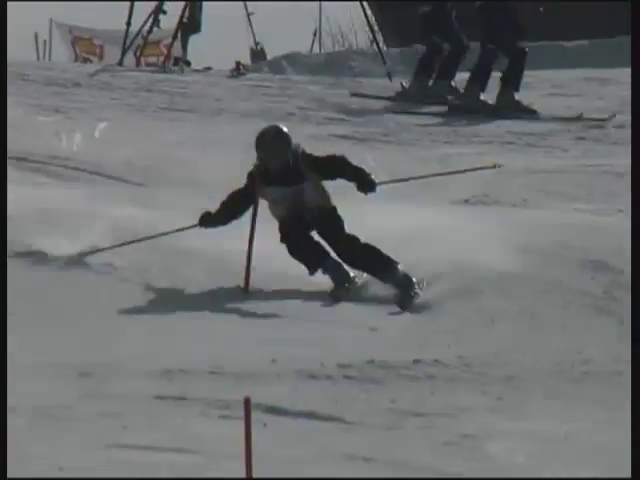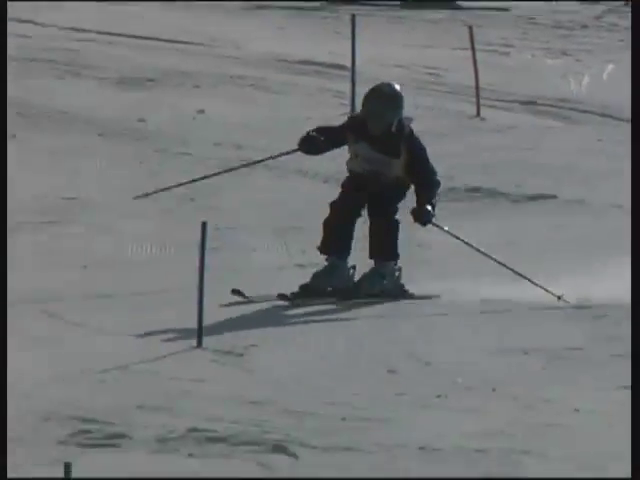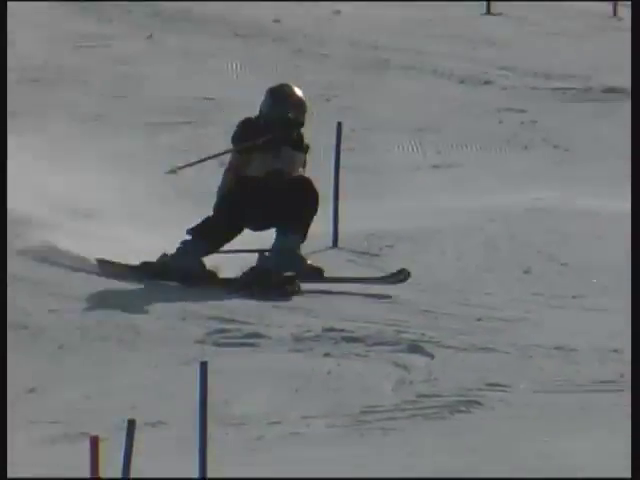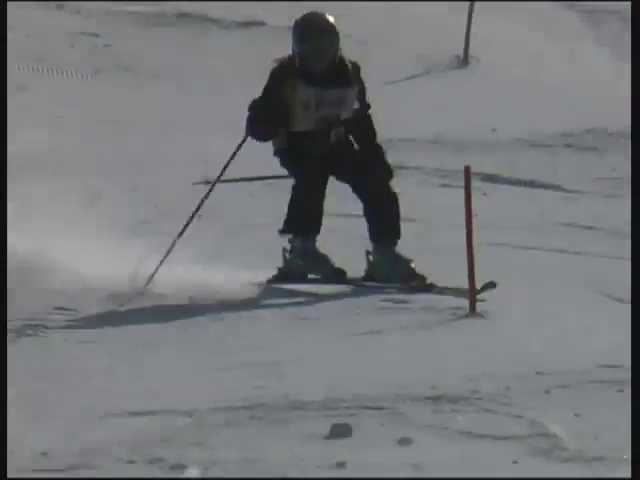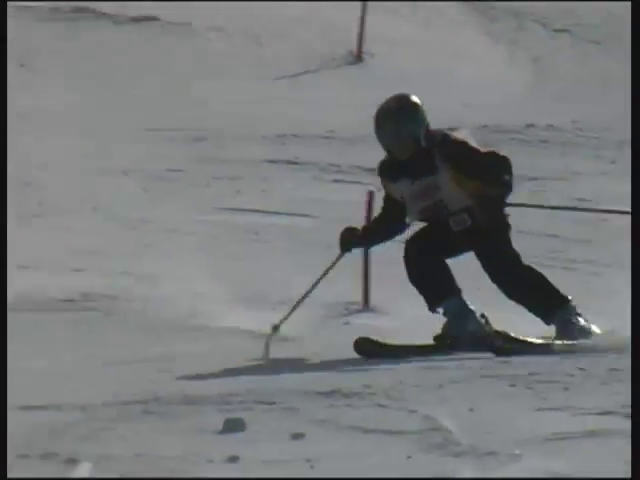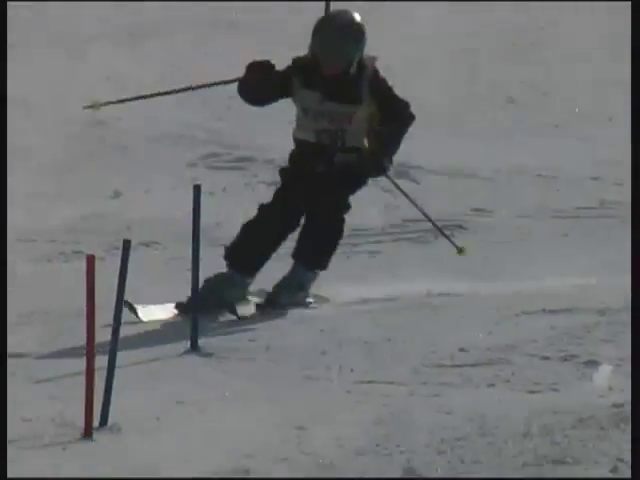
dt=0.7s
person 1, frame 1
left shoulder: (306, 165)
right shoulder: (258, 180)
left elbow: (336, 165)
right elbow: (236, 203)
left wrist: (361, 178)
right wrist: (214, 217)
left hip: (320, 212)
right hip: (292, 219)
left knee: (346, 247)
right knee: (291, 236)
left ankle: (399, 278)
right ankle: (339, 274)
person 1, frame 2
left shoulder: (406, 140)
right shoulder: (356, 128)
left elbow: (425, 174)
right elbow: (327, 137)
left wrist: (425, 203)
right wrist: (312, 140)
left hip: (392, 184)
right hip: (361, 179)
left knee: (382, 214)
right knee: (342, 212)
left ankle: (385, 271)
right ankle: (337, 269)
person 1, frame 3
left shoulder: (298, 146)
right shoulder: (252, 128)
right elbow: (240, 142)
right wrist: (273, 136)
left hip: (272, 206)
right hip: (241, 195)
left knee: (305, 190)
left ankle: (280, 258)
right ankle: (183, 258)
person 1, frame 4
left shoulder: (347, 73)
right shoulder: (285, 76)
left elbow: (360, 120)
right elbow: (262, 127)
left wrist: (375, 155)
right wrist: (262, 116)
left hip: (334, 142)
right hip: (296, 145)
left knee: (375, 184)
right knee: (312, 180)
left ankle: (385, 257)
right ankle: (301, 252)
person 1, frame 5
left shoulder: (448, 149)
right shoulder: (391, 173)
left elbow: (498, 165)
right elbow: (390, 222)
left wrist: (497, 192)
right wrist: (360, 237)
left hip: (478, 221)
right hip: (446, 229)
left knee: (505, 270)
right knee: (417, 253)
left ankle: (569, 321)
right ankle: (462, 322)
person 1, frame 6
left shoulder: (369, 83)
right shoulder: (303, 73)
left elbow: (401, 116)
right elbow: (257, 93)
left wrist: (382, 153)
right wrist: (256, 78)
left hip: (351, 160)
right hip: (309, 155)
left knee: (325, 203)
right knee: (279, 214)
left ankle: (300, 279)
right ankle: (233, 282)
